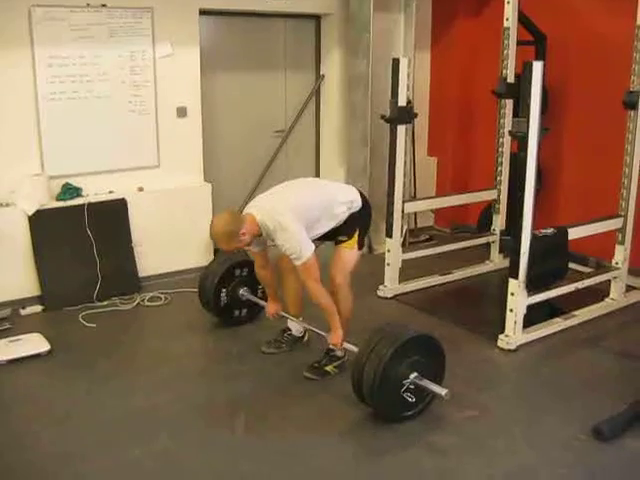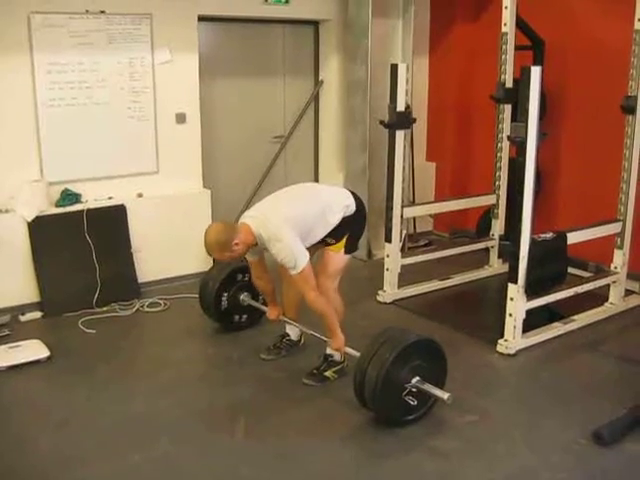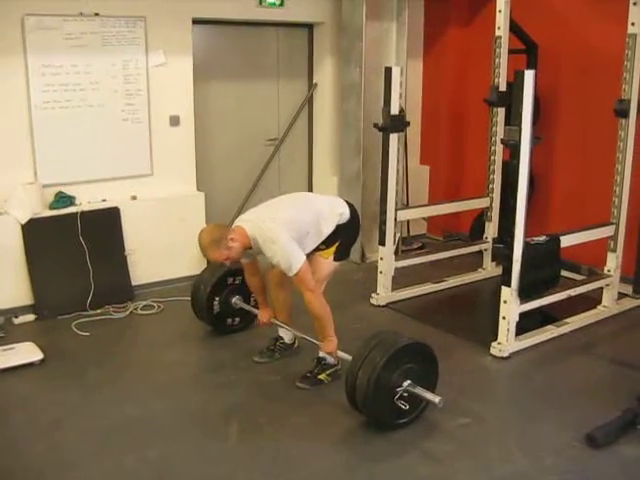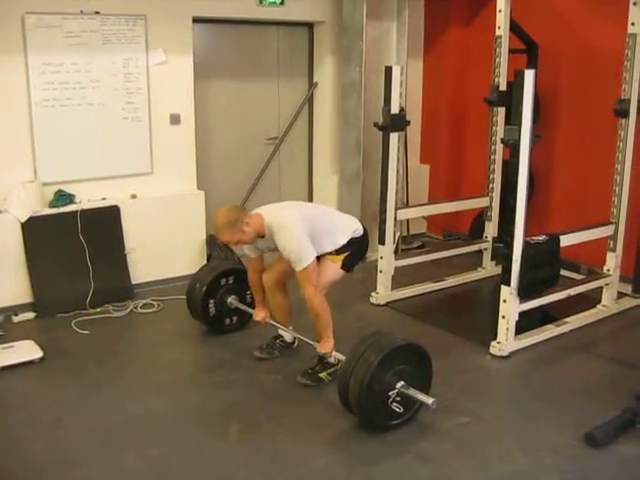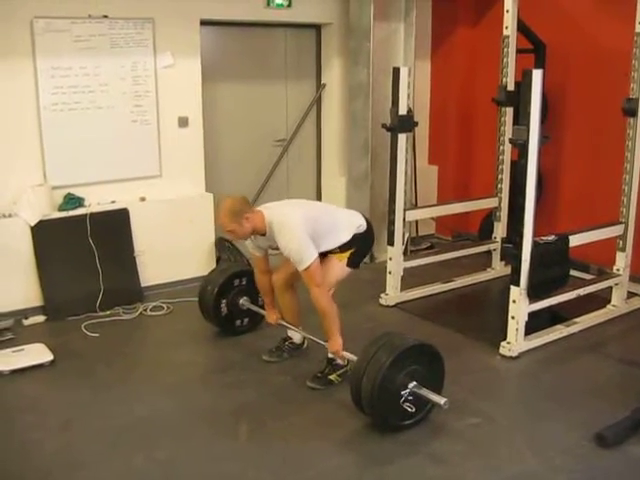
dt=0.5s
person 1, frame 1
left shoulder: (284, 229)
right shoulder: (249, 221)
left elbow: (313, 282)
right elbow: (262, 266)
left wrist: (336, 328)
right wrist: (273, 299)
left hip: (351, 209)
right hip: (324, 206)
left knee: (338, 279)
right knee: (286, 264)
left ankle: (336, 352)
right ankle: (295, 332)
person 1, frame 2
left shoulder: (279, 239)
right shoulder: (245, 230)
left elbow: (311, 291)
right elbow: (259, 275)
left wrist: (336, 334)
right wrist: (273, 305)
left hip: (347, 211)
right hip: (321, 208)
left knee: (324, 282)
right knee: (288, 271)
left ankle: (335, 358)
right ankle: (292, 336)
person 1, frame 3
left shoulder: (273, 241)
right shoulder: (239, 233)
left elbow: (310, 291)
right elbow: (253, 275)
left wrist: (330, 338)
right wrist: (264, 306)
left hip: (341, 221)
right hip: (315, 220)
left knee: (311, 287)
right knee: (275, 277)
left ankle: (329, 361)
right ankle: (286, 339)
person 1, frame 4
left shoulder: (287, 232)
right shoulder: (250, 229)
left elbow: (312, 288)
right elbow: (255, 272)
left wrist: (327, 339)
right wrist: (260, 305)
left hip: (351, 238)
right hip: (320, 236)
left knee: (310, 291)
right knee: (270, 279)
left ankle: (328, 359)
right ankle: (286, 338)
person 1, frame 5
left shoulder: (288, 231)
right shoulder: (253, 228)
left elbow: (317, 287)
right elbow: (262, 273)
left wrist: (335, 337)
right wrist: (270, 307)
left hip: (355, 233)
right hip: (328, 231)
left knee: (322, 289)
right knee: (280, 280)
left ankle: (338, 361)
right ankle: (295, 340)
